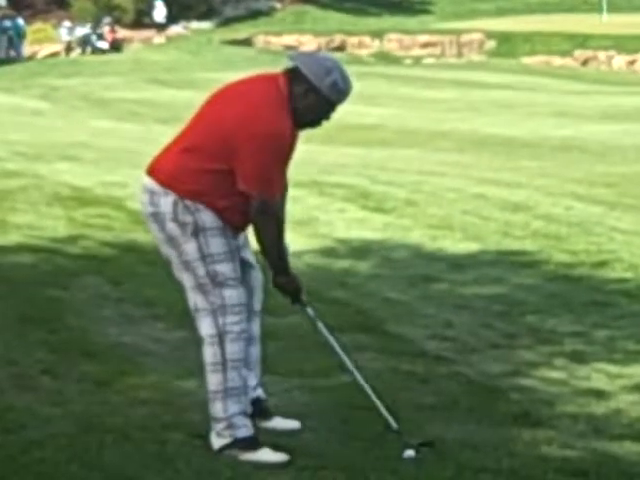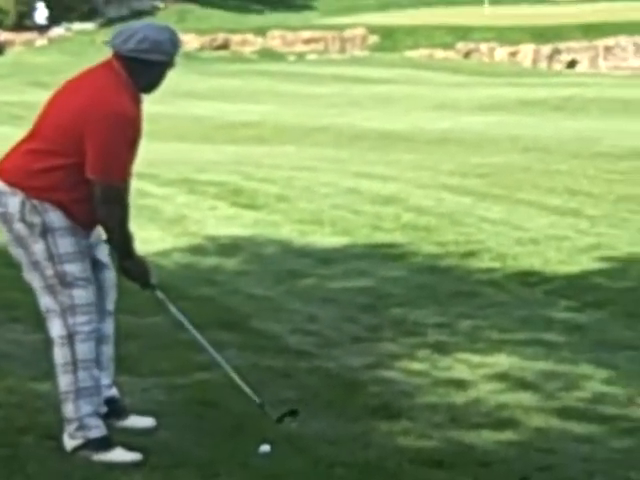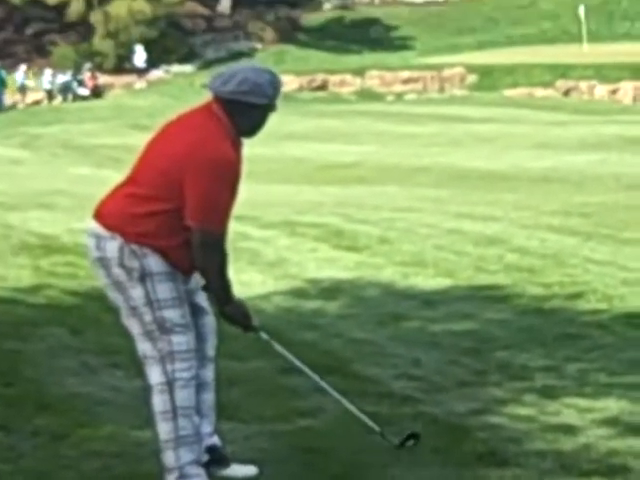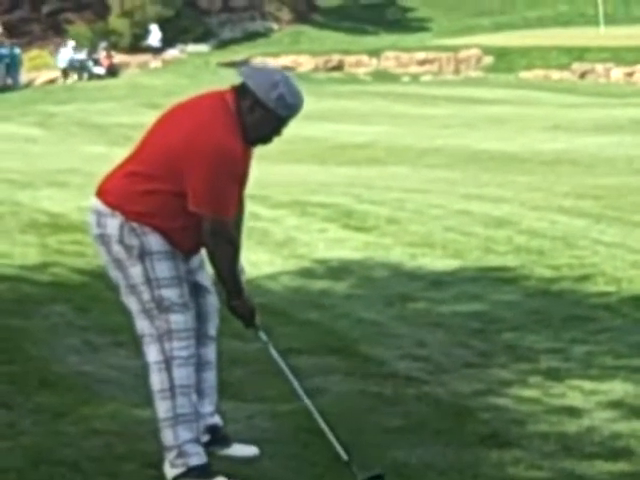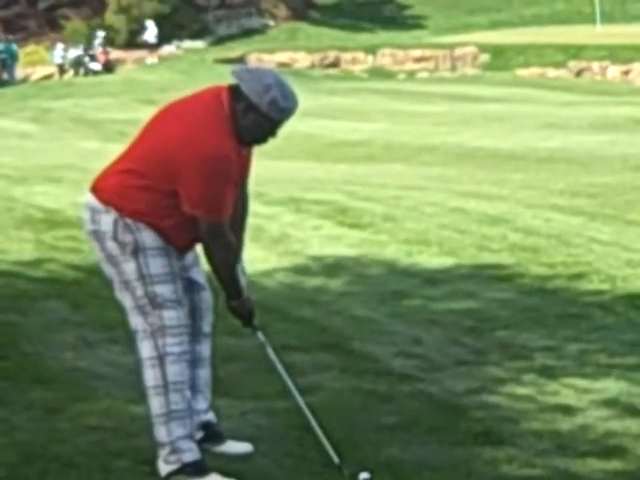
dt=1s
person 1, frame 1
left shoulder: (275, 95)
right shoulder: (268, 122)
left elbow: (273, 189)
right elbow: (262, 208)
left wrist: (278, 260)
right wrist: (282, 272)
left hip: (205, 204)
right hip: (181, 205)
left knee: (246, 295)
right knee: (225, 312)
left ankle: (247, 401)
right ankle: (230, 431)
person 1, frame 2
left shoulder: (107, 81)
right shoulder: (114, 109)
left elbow: (105, 187)
right elbow: (108, 195)
left wrist: (118, 247)
right wrist: (127, 254)
left hip: (60, 203)
left knee: (99, 298)
right knee: (75, 314)
left ankle: (102, 401)
right ankle: (83, 431)
person 1, frame 3
left shoulder: (209, 123)
right shoulder: (214, 153)
right elbow: (206, 243)
left wrist: (215, 293)
right wrist: (226, 300)
left hip: (158, 247)
right hip: (129, 249)
left knee: (199, 344)
right knee: (173, 362)
person 1, frame 4
left shoulder: (227, 113)
right shoulder: (218, 143)
left elbow: (232, 202)
right elbow: (216, 233)
left wrist: (235, 267)
right wrist: (236, 294)
left hip: (166, 226)
right hip: (132, 227)
left knee: (202, 320)
right knee: (172, 339)
left ankle: (204, 428)
person 1, frame 5
left shoulder: (228, 112)
right shoulder: (209, 146)
left elbow: (237, 194)
right elbow: (214, 233)
left wrist: (236, 264)
right wrist: (236, 295)
left hip: (161, 221)
right hip: (124, 222)
left knee: (196, 315)
right knee: (166, 333)
left ankle: (198, 425)
